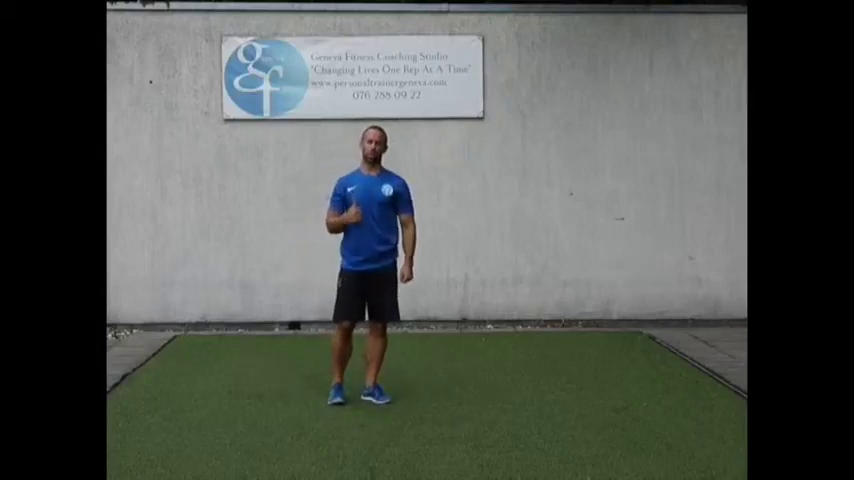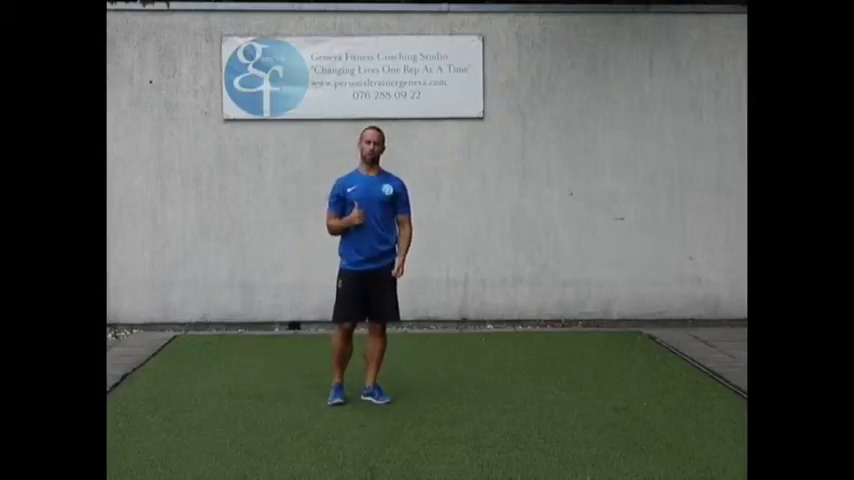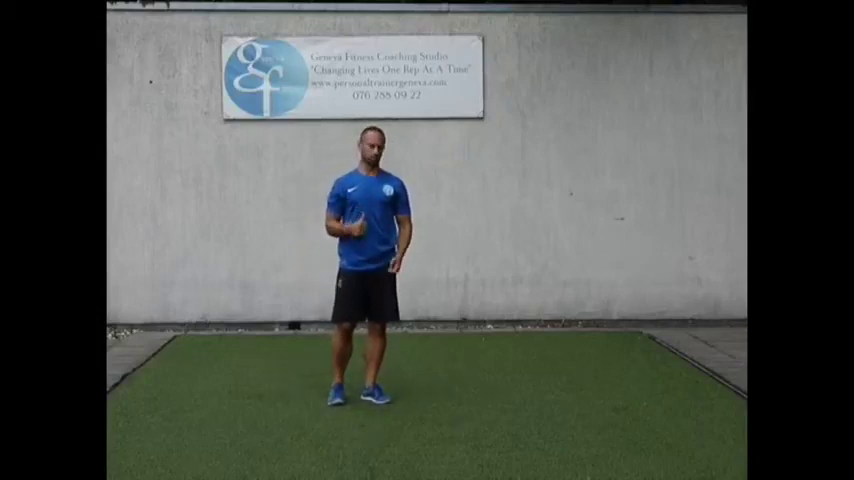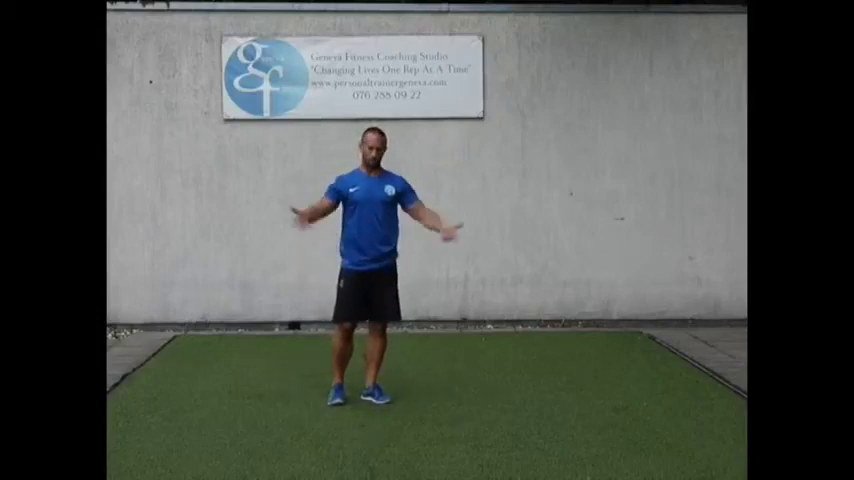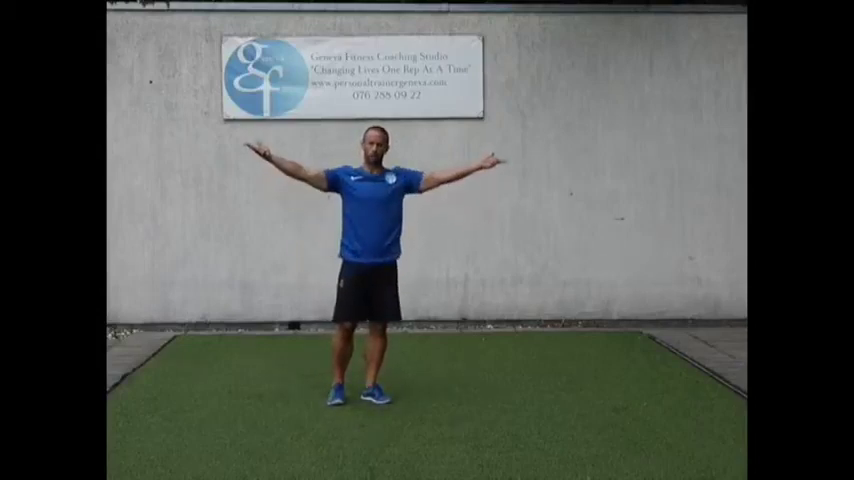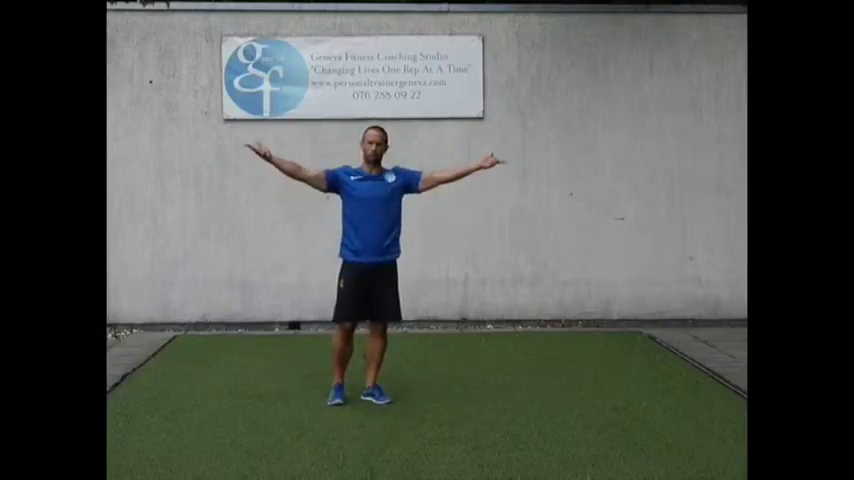
dt=0.5s
person 1, frame 1
left shoulder: (396, 184)
right shoulder: (345, 183)
left elbow: (408, 225)
right elbow: (331, 225)
left wrist: (408, 262)
right wrist: (347, 218)
left hip: (384, 268)
right hip: (351, 267)
left knee: (379, 326)
right knee: (344, 326)
left ankle: (371, 385)
right ankle: (337, 384)
person 1, frame 2
left shoulder: (394, 185)
right shoulder: (343, 184)
left elbow: (404, 225)
right elbow: (331, 226)
left wrist: (401, 258)
right wrist: (349, 220)
left hip: (383, 269)
right hip: (351, 268)
left knee: (378, 327)
right knee: (344, 327)
left ankle: (371, 385)
right ankle: (337, 384)
person 1, frame 3
left shoulder: (394, 184)
right shoulder: (343, 184)
left elbow: (405, 224)
right elbow: (330, 224)
left wrist: (400, 254)
right wrist: (349, 229)
left hip: (383, 269)
right hip: (351, 268)
left knee: (378, 327)
right knee: (344, 326)
left ankle: (371, 386)
right ankle: (337, 384)
person 1, frame 4
left shoulder: (396, 183)
right shoulder: (345, 182)
left elbow: (419, 211)
right elbow: (323, 206)
left wrist: (442, 228)
right wrist: (307, 215)
left hip: (385, 269)
right hip: (353, 269)
left knee: (378, 327)
right knee: (345, 326)
left ankle: (371, 386)
right ankle: (337, 384)
person 1, frame 5
left shoulder: (400, 178)
right shoulder: (345, 176)
left elbow: (438, 177)
right elbow: (305, 174)
left wrist: (479, 165)
right wrist: (271, 157)
left hip: (385, 267)
right hip: (353, 265)
left knee: (379, 327)
right knee: (345, 326)
left ankle: (371, 386)
right ankle: (338, 385)
person 1, frame 6
left shoulder: (399, 178)
right shoulder: (344, 177)
left elbow: (437, 177)
right elbow: (305, 174)
left wrist: (478, 166)
right wrist: (271, 159)
left hip: (385, 266)
right hip: (353, 265)
left knee: (379, 327)
right knee: (345, 326)
left ankle: (371, 386)
right ankle: (338, 385)
